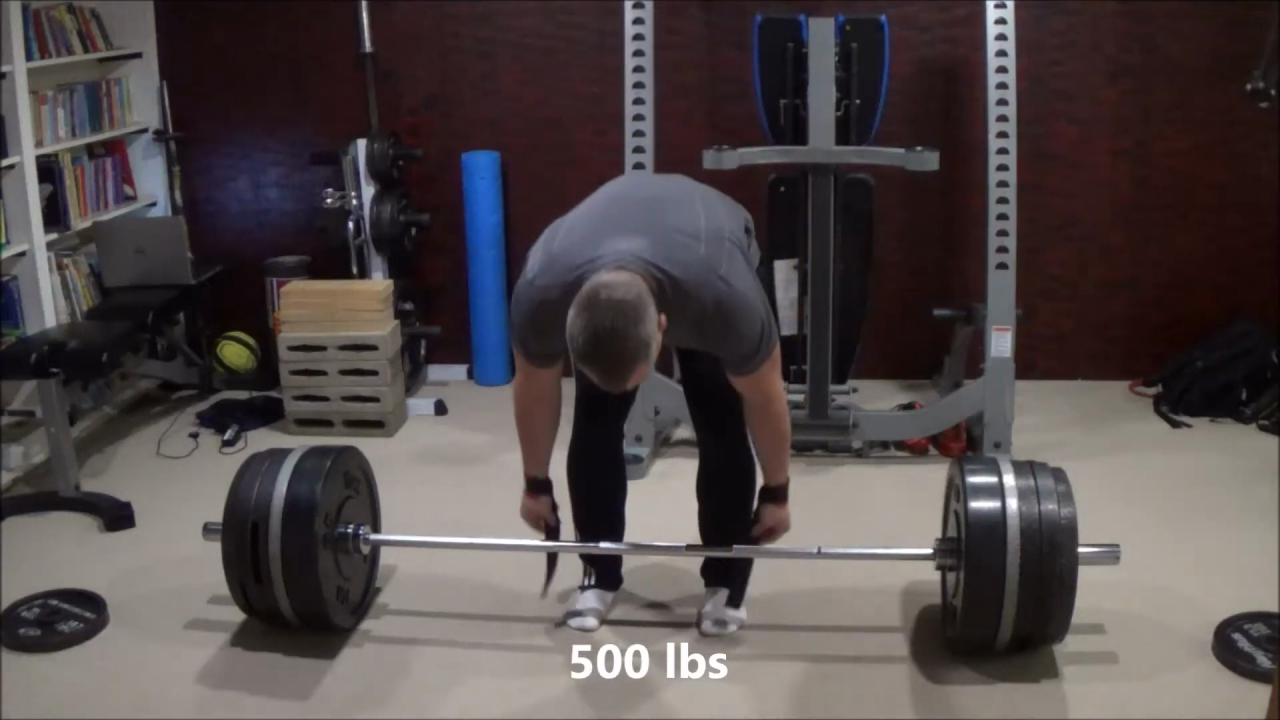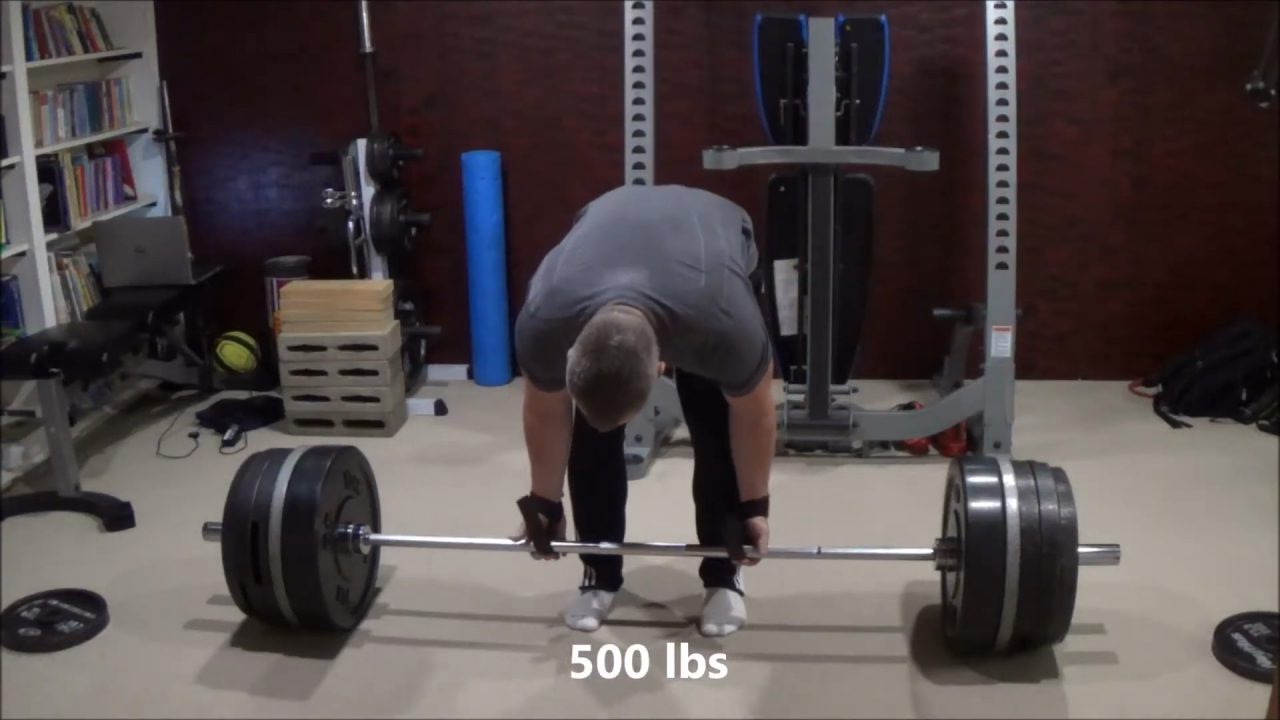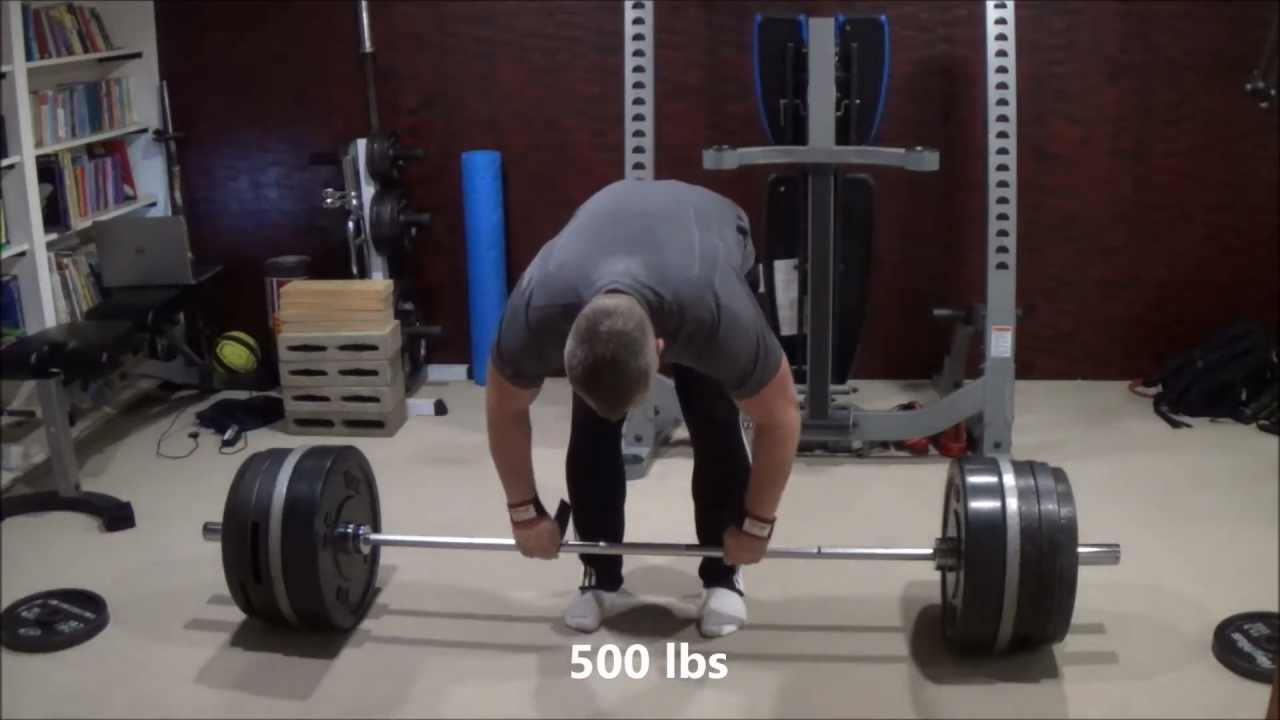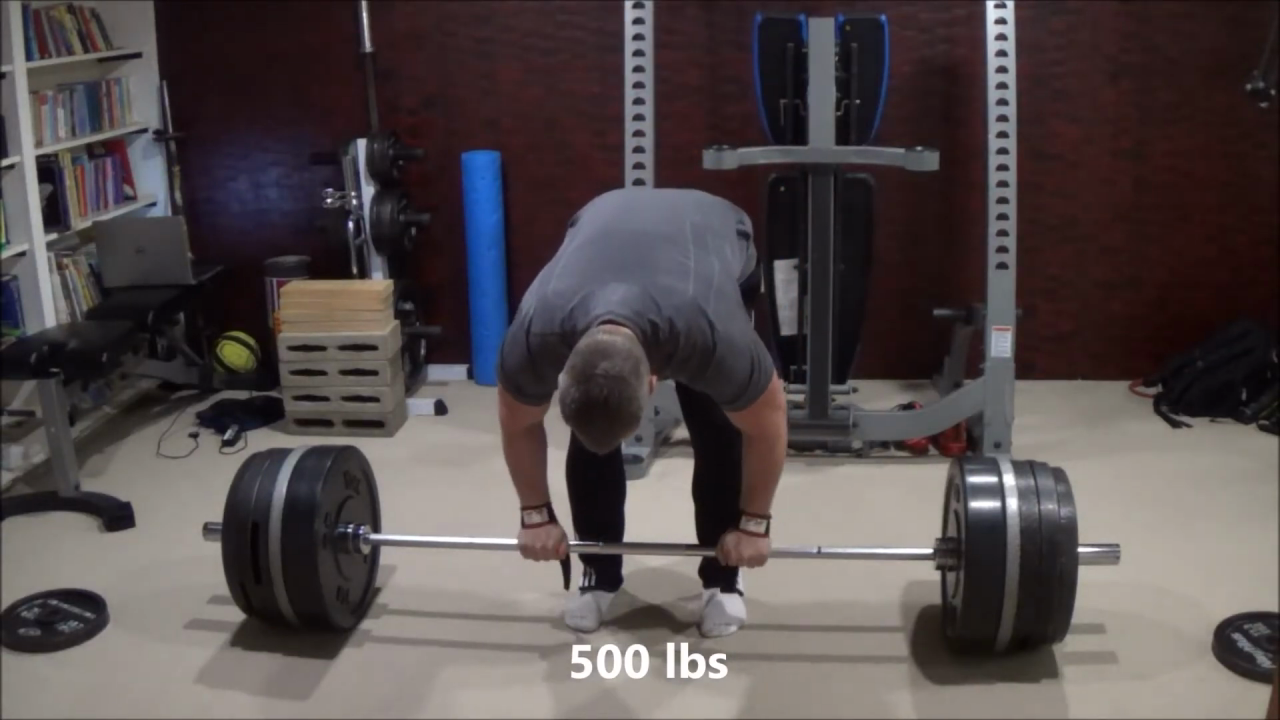
dt=1s
person 1, frame 1
left shoulder: (724, 297)
right shoulder: (541, 294)
left elbow: (765, 399)
right elbow: (535, 391)
left wrist: (776, 491)
right wrist: (536, 482)
left hip: (712, 264)
left knee: (723, 428)
right knee: (594, 426)
left ankle: (725, 575)
right ankle: (599, 571)
person 1, frame 2
left shoulder: (724, 322)
right shoulder: (544, 322)
left elbow: (754, 415)
right elbow: (545, 414)
left wrist: (754, 505)
right wrist: (544, 503)
left knee: (717, 429)
right knee: (591, 431)
left ankle: (723, 574)
right ankle: (599, 573)
person 1, frame 3
left shoulder: (719, 314)
right shoulder: (534, 312)
left elbow: (780, 420)
right elbow: (504, 410)
left wrist: (756, 525)
right wrist: (525, 512)
left knee: (715, 425)
right knee: (590, 429)
left ankle: (722, 574)
right ankle: (599, 572)
person 1, frame 4
left shoulder: (714, 338)
right shoulder: (535, 335)
left elbow: (768, 425)
right elbow: (519, 424)
left wrist: (753, 523)
right wrist: (536, 515)
left knee: (716, 427)
right knee: (587, 435)
left ankle: (721, 573)
right ankle: (598, 569)
